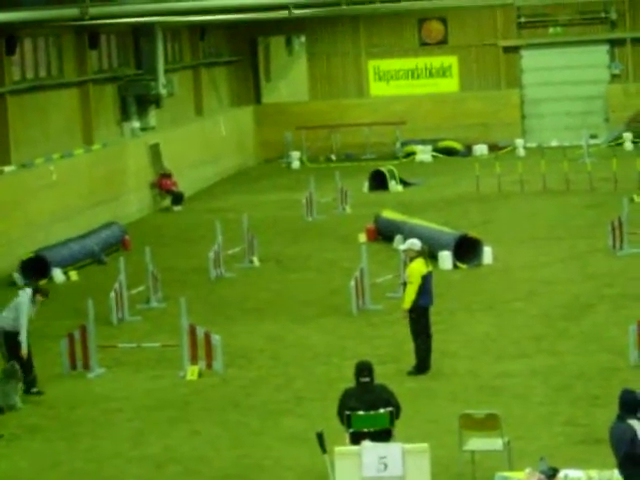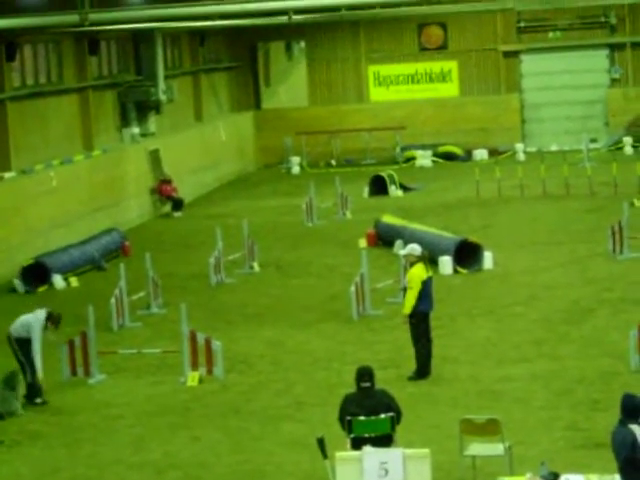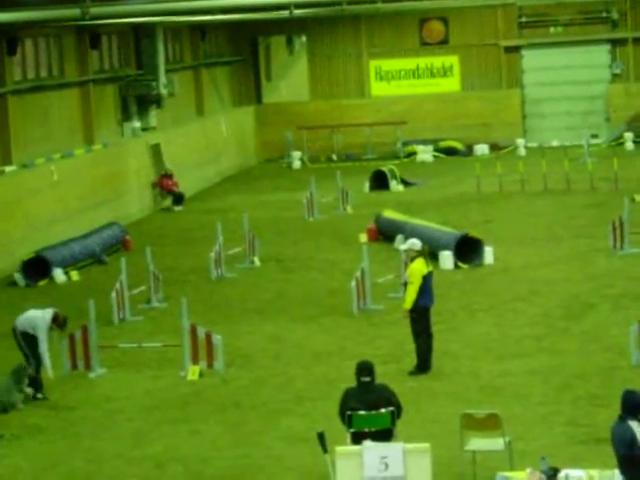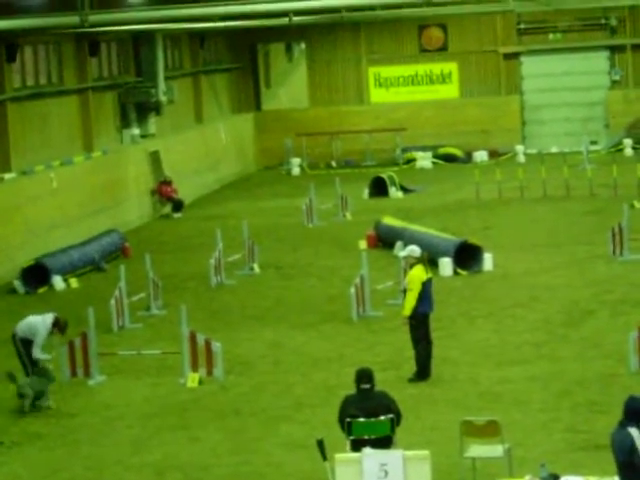
dt=0.4s
person 1, frame 1
left shoulder: (414, 267)
right shoulder: (425, 262)
left elbow: (412, 289)
left wrist: (406, 306)
left hip: (417, 305)
right hip: (425, 303)
left knee: (418, 336)
right knee: (425, 334)
left ankle: (421, 367)
right ankle: (425, 364)
person 1, frame 2
left shoulder: (415, 272)
right shoulder: (425, 268)
left elbow: (412, 294)
left wrist: (406, 312)
left hip: (417, 310)
right hip: (425, 308)
left knee: (419, 341)
right knee: (425, 339)
left ankle: (421, 372)
right ankle: (426, 369)
person 1, frame 3
left shoulder: (415, 267)
right shoulder: (425, 262)
left elbow: (412, 289)
left wrist: (407, 307)
left hip: (418, 305)
right hip: (426, 303)
left knee: (419, 336)
right knee: (426, 334)
left ankle: (422, 366)
right ankle: (426, 364)
person 1, frame 4
left shoulder: (414, 274)
right shoulder: (424, 269)
left elbow: (412, 296)
left wrist: (406, 314)
left hip: (417, 312)
right hip: (425, 309)
left knee: (419, 343)
right knee: (425, 341)
left ankle: (421, 373)
right ankle: (426, 370)
